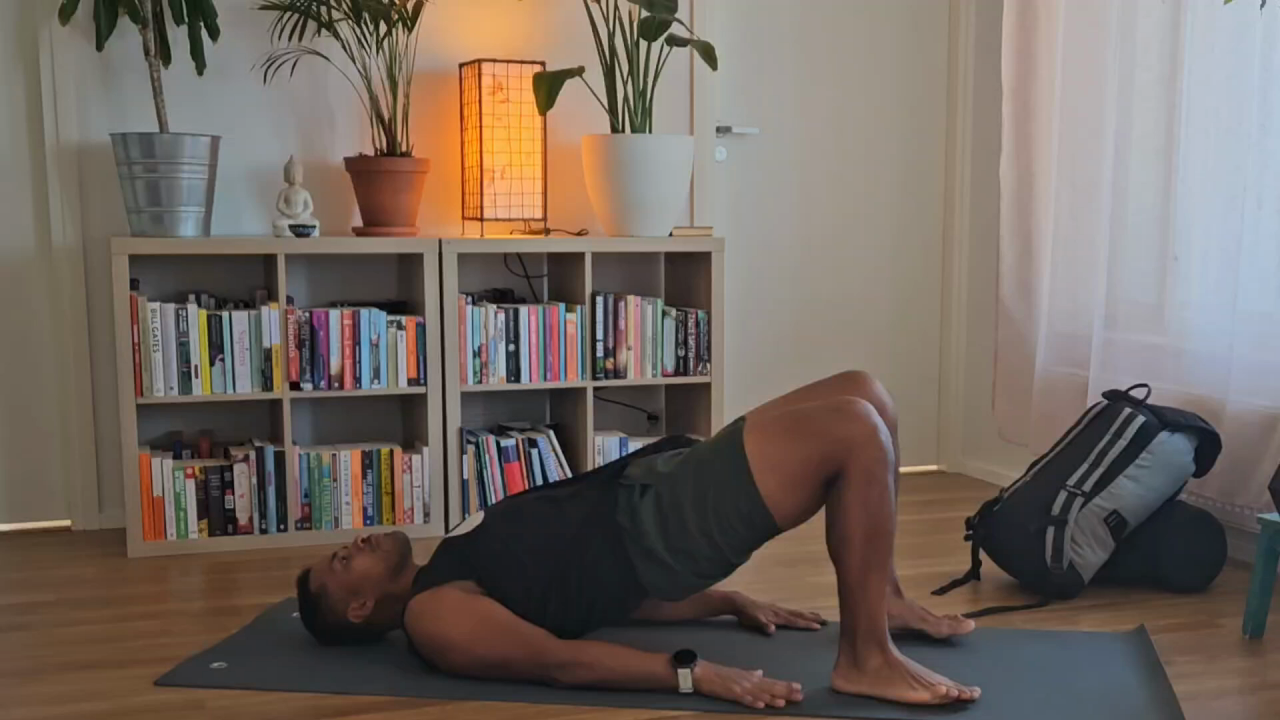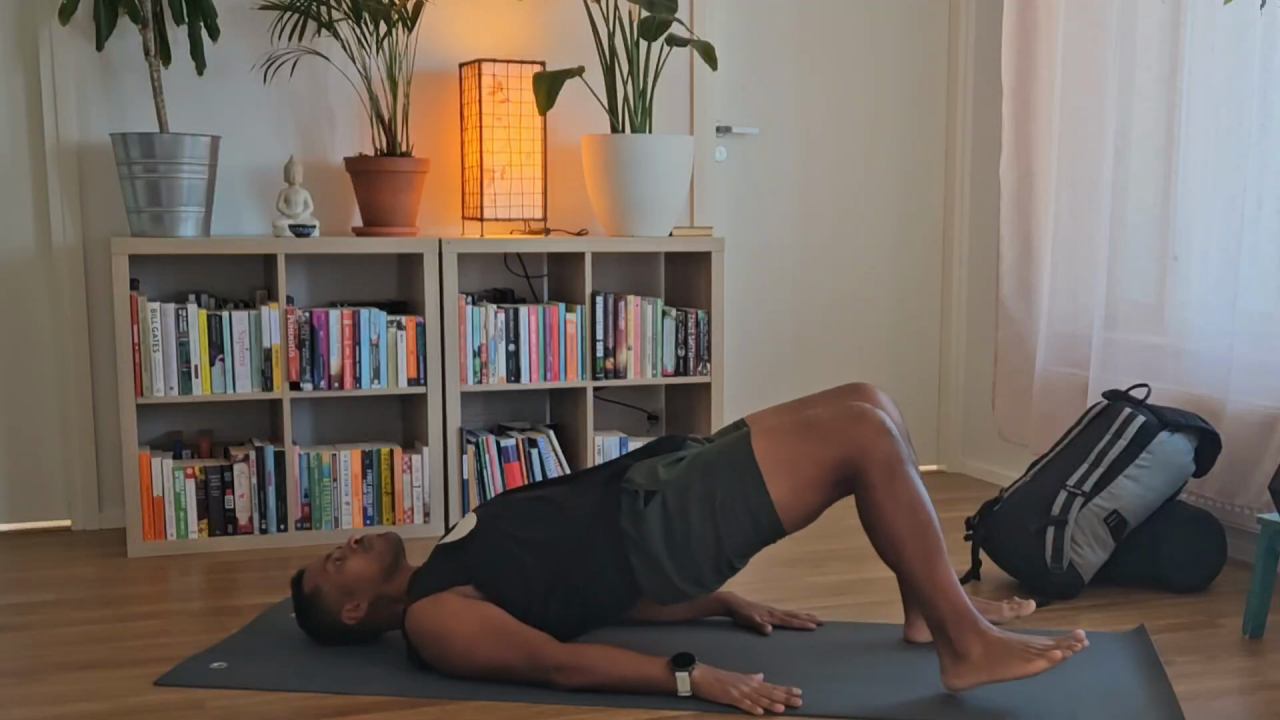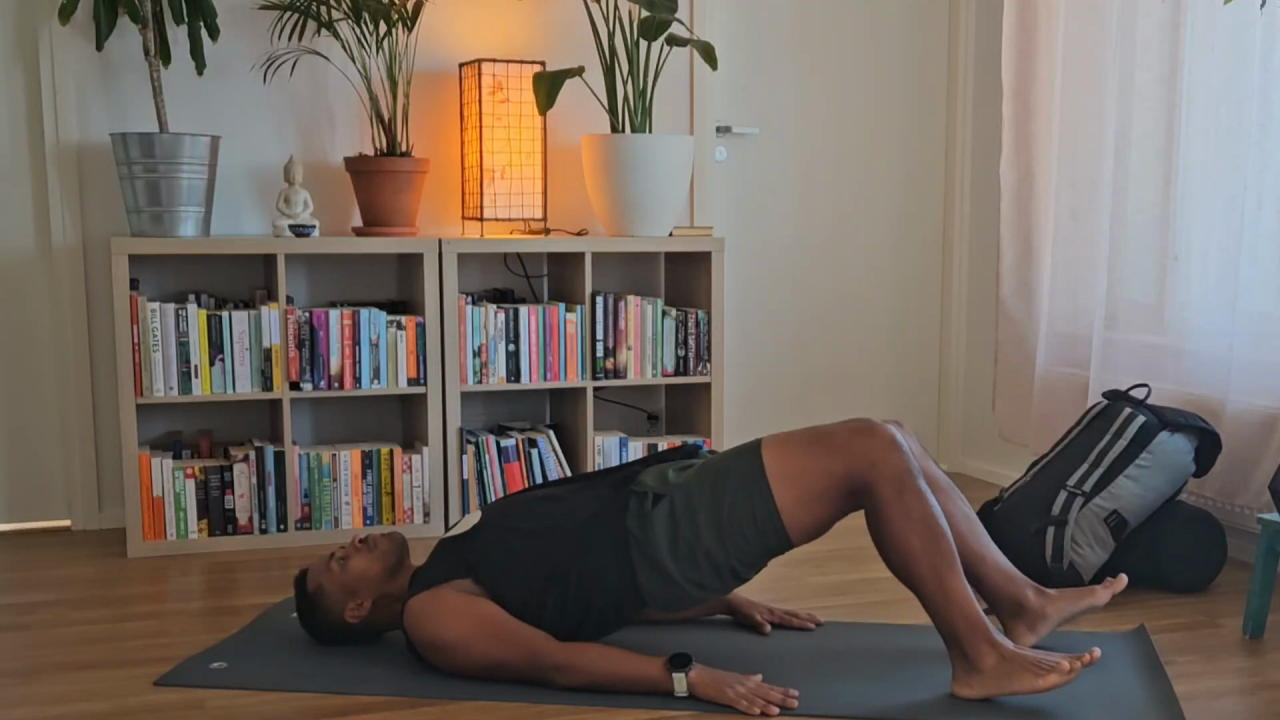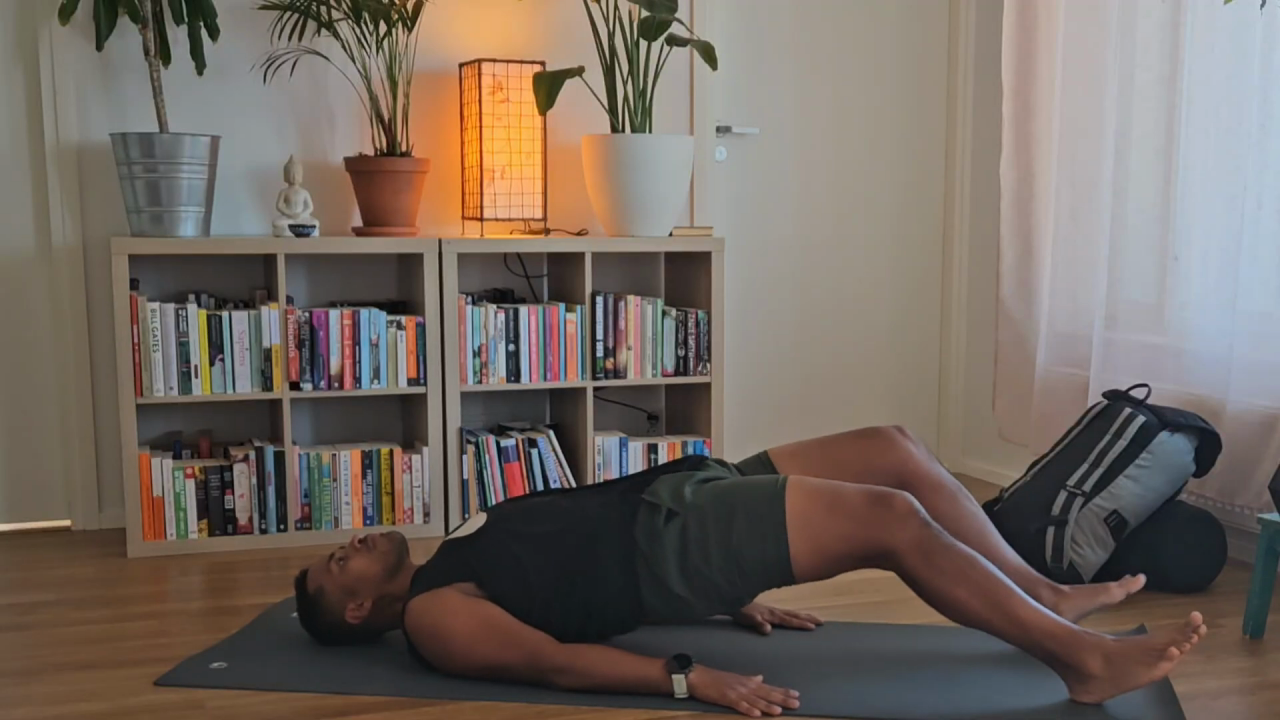
dt=0.7s
person 1, frame 1
left shoulder: (452, 572)
right shoulder: (433, 617)
right elbow: (558, 660)
left wrist: (729, 602)
right wrist: (698, 673)
right hip: (656, 527)
left knee: (861, 394)
right knee: (855, 429)
left ankle: (878, 598)
right ankle: (866, 657)
person 1, frame 2
left shoulder: (456, 572)
right shoulder: (432, 622)
left wrist: (728, 603)
left hip: (656, 485)
right hip: (657, 523)
left knee: (865, 403)
right knee: (865, 435)
left ankle: (930, 607)
right ankle: (967, 645)
person 1, frame 3
left shoulder: (454, 570)
right shoulder: (431, 617)
left wrist: (730, 602)
left hip: (662, 496)
right hip: (664, 528)
left knee: (885, 443)
right knee: (875, 451)
left ankle: (1022, 603)
person 1, frame 4
left shoulder: (459, 568)
right shoulder: (433, 617)
left wrist: (732, 596)
left hip: (676, 499)
right hip: (671, 541)
left knee: (894, 451)
right knee: (895, 519)
left ankle: (1044, 596)
